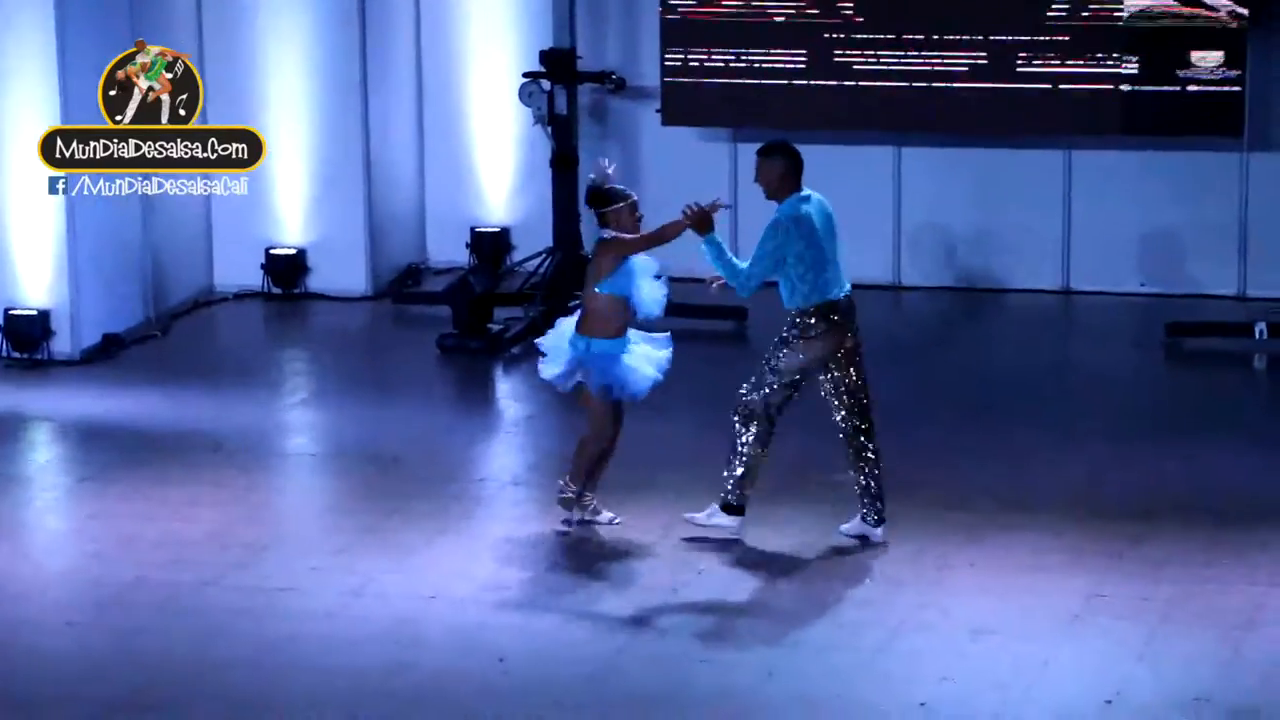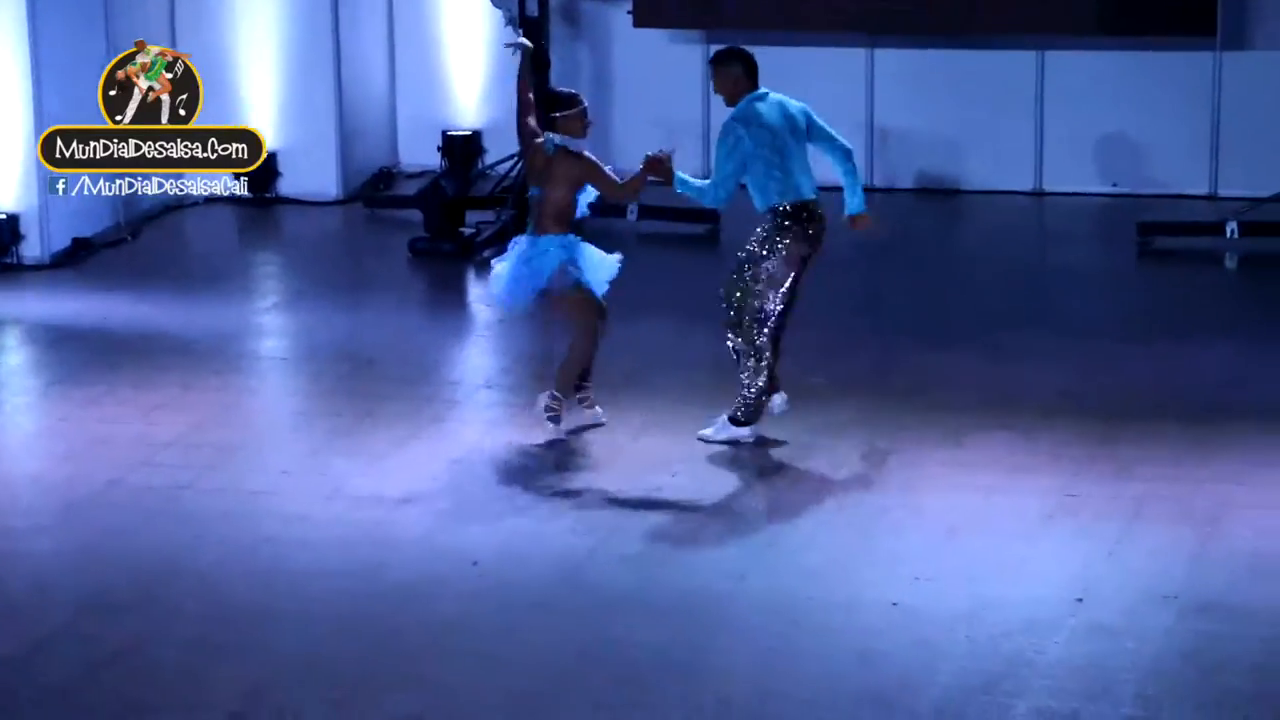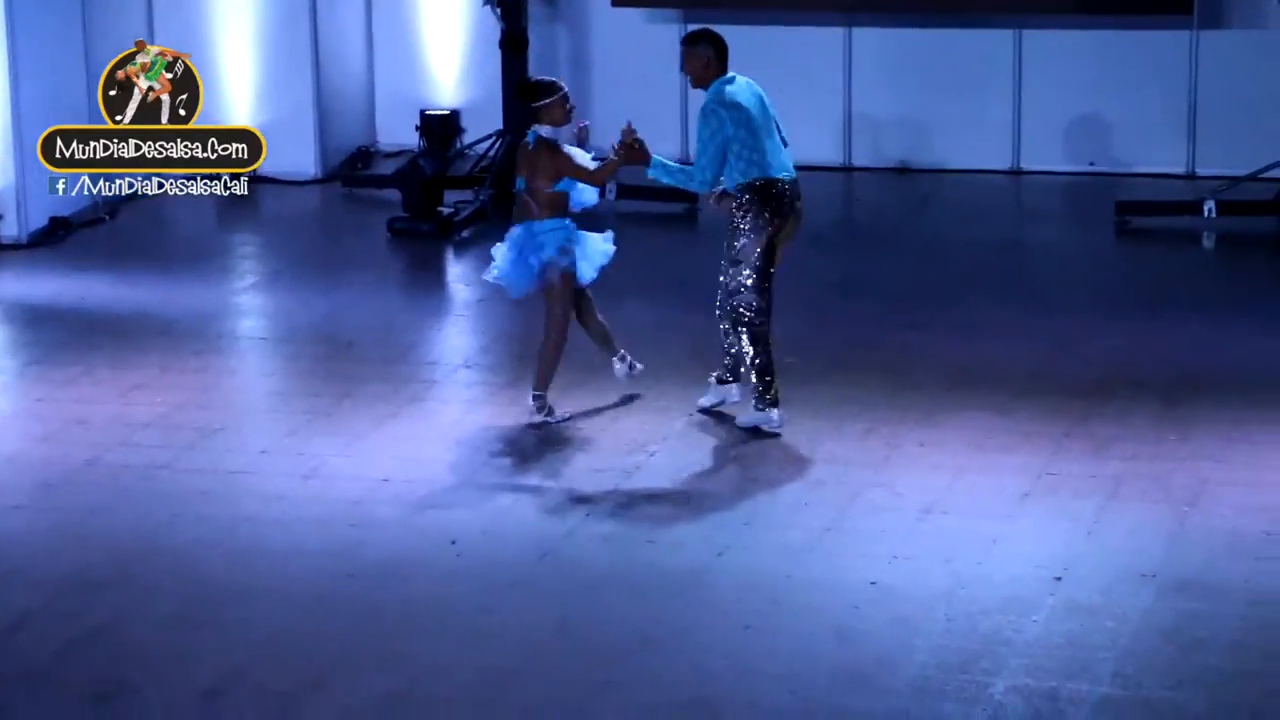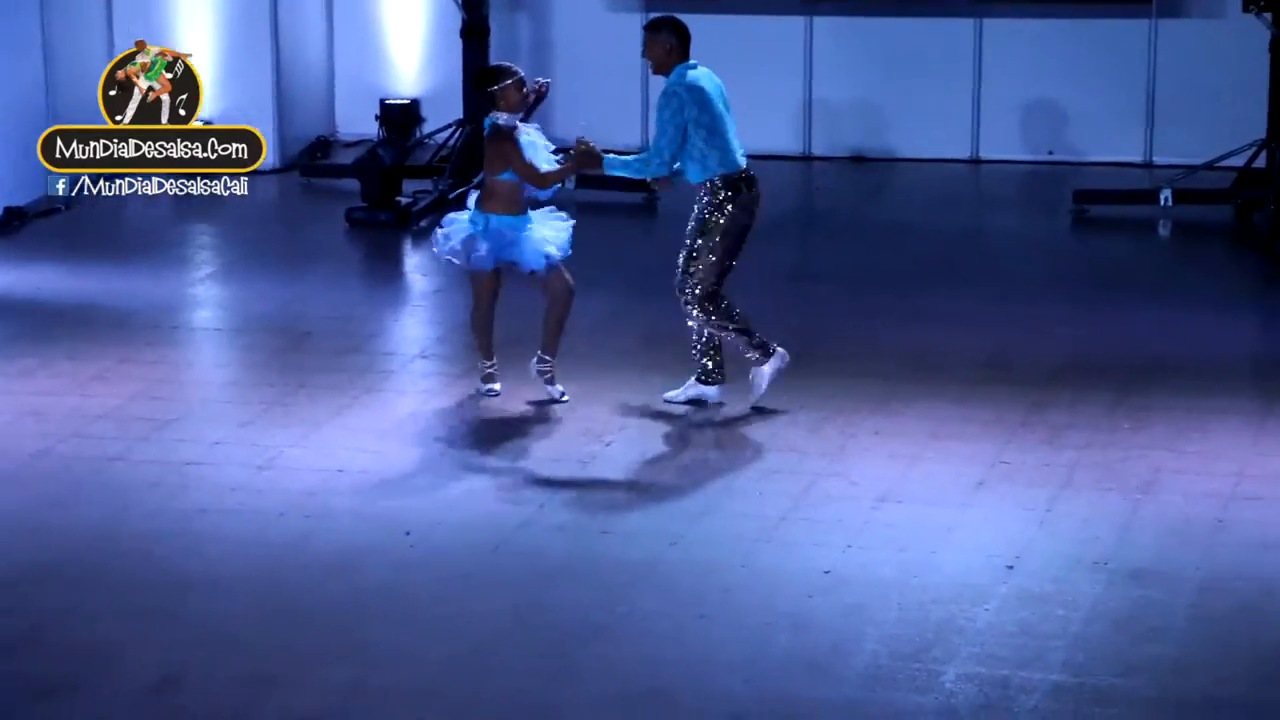
dt=0.3s
person 1, frame 1
left shoulder: (785, 222)
right shoulder: (817, 206)
left elbow: (746, 281)
left wrist: (708, 237)
right wrist: (728, 272)
left hip: (812, 325)
right hip: (840, 317)
left knee: (753, 408)
right knee: (853, 418)
left ankle: (731, 509)
right ankle: (870, 518)
person 1, frame 2
left shoulder: (737, 127)
right shoulder: (793, 109)
left elbow: (719, 195)
right elbow: (843, 152)
left wrist: (672, 176)
right wrist: (856, 204)
left hip: (785, 226)
right hip: (811, 219)
left knee: (760, 323)
right knee: (737, 298)
left ankle: (742, 421)
right ankle: (766, 392)
person 1, frame 3
left shoulder: (716, 108)
right shoulder: (750, 89)
left elbow: (701, 179)
right elbow: (780, 143)
left wrist: (647, 161)
left hip: (757, 205)
right hip: (784, 197)
left knee: (745, 303)
right knee: (740, 295)
left ankle: (766, 406)
right ankle: (729, 380)
person 1, frame 4
left shoulder: (676, 93)
right shoulder: (705, 79)
left elbow: (658, 162)
left wrist: (604, 163)
right wrist: (671, 170)
left hip: (723, 197)
right hip: (739, 189)
left knee: (699, 293)
right knee: (695, 288)
left ankle: (764, 354)
right ankle: (707, 380)
person 2, frame 1
left shoulder: (614, 247)
right shoulder: (613, 248)
right elbow: (660, 236)
right wrist: (700, 216)
left hip: (615, 348)
right hip: (594, 350)
left knee: (612, 428)
right knee: (603, 428)
left ankle: (585, 498)
right ankle: (570, 490)
person 2, frame 2
left shoulder: (536, 149)
right shoulder: (579, 162)
left elbow: (526, 110)
right elbow: (620, 193)
left wrist: (525, 66)
right wrist: (648, 171)
left hip: (542, 250)
right hip: (555, 254)
left knee: (591, 321)
right knee: (589, 327)
left ankle: (580, 394)
right ankle: (556, 400)
person 2, frame 3
left shoulder: (529, 145)
right shoulder: (554, 153)
right elbow: (594, 179)
left wrist: (575, 147)
right wrist: (622, 154)
left hip: (530, 236)
right hip: (551, 237)
left knee: (582, 305)
right knee: (558, 321)
left ankle: (618, 359)
right ankle: (539, 400)
person 2, frame 4
left shoulder: (512, 128)
right shoulder: (503, 140)
right elbow: (540, 180)
left wrist: (536, 101)
right wrist: (575, 163)
left hip: (520, 227)
right hip: (493, 229)
left knee: (562, 290)
right knee: (485, 302)
left ankle: (545, 363)
right ankle: (487, 366)
